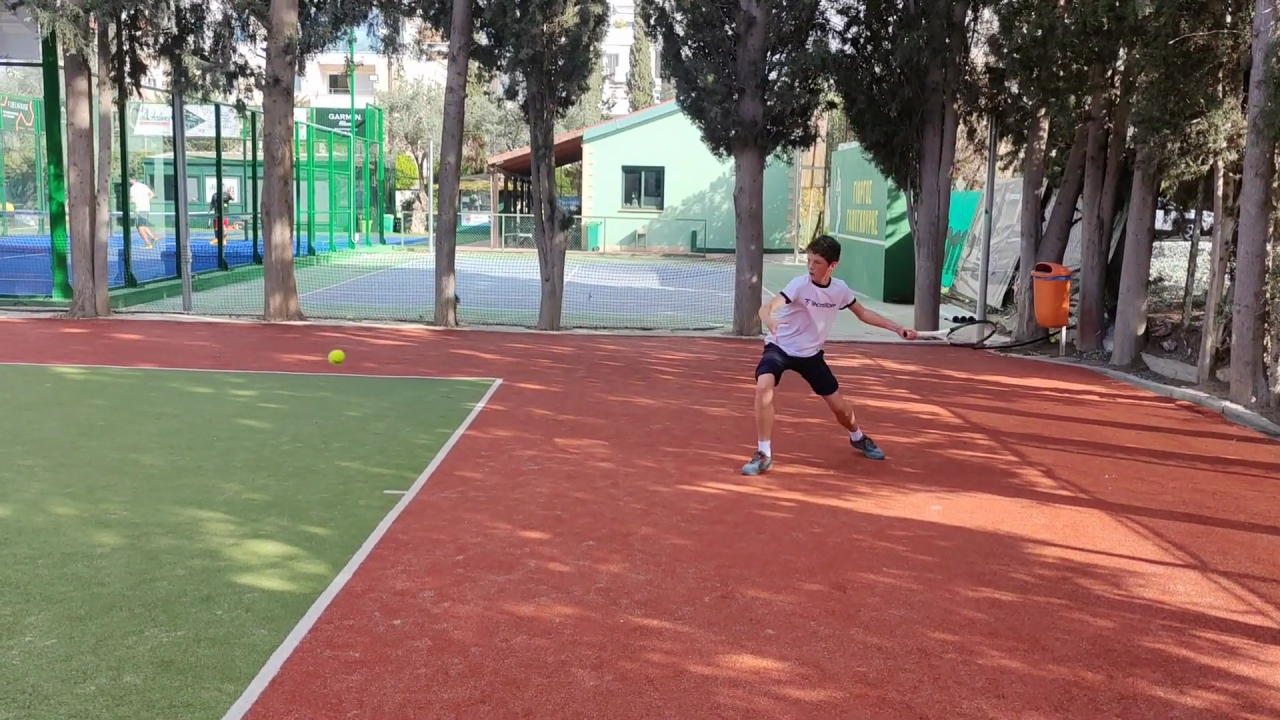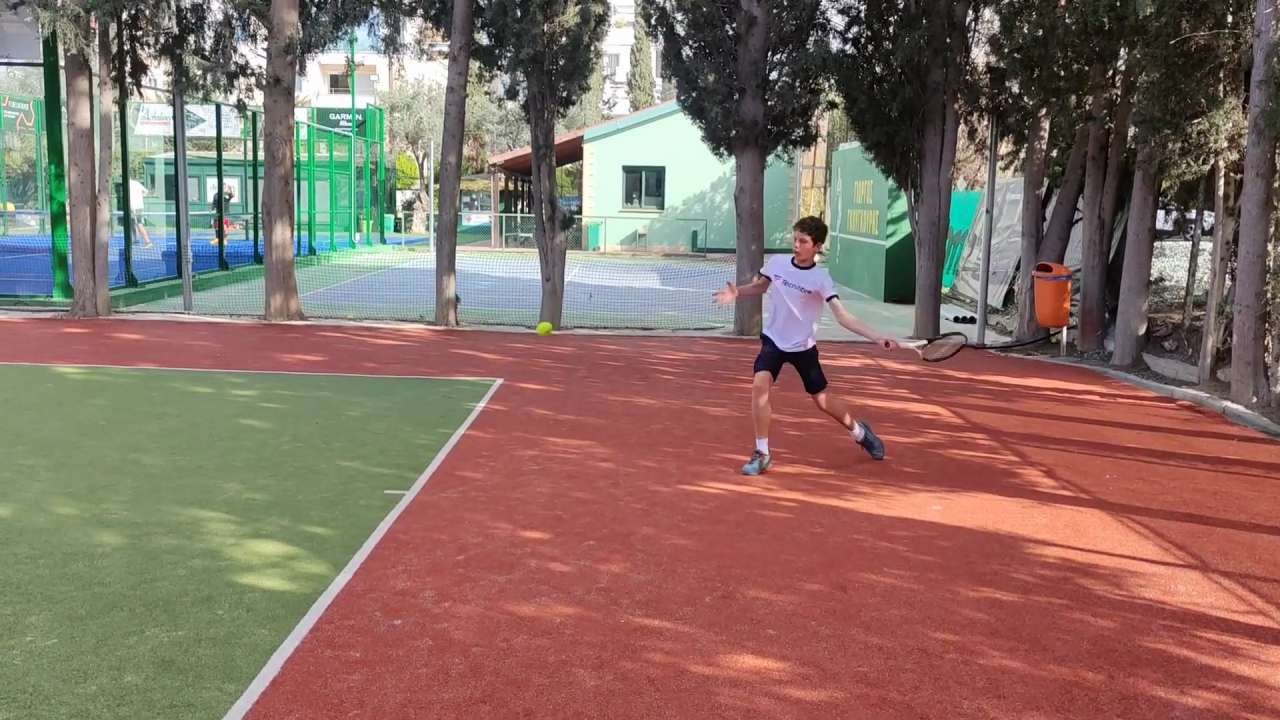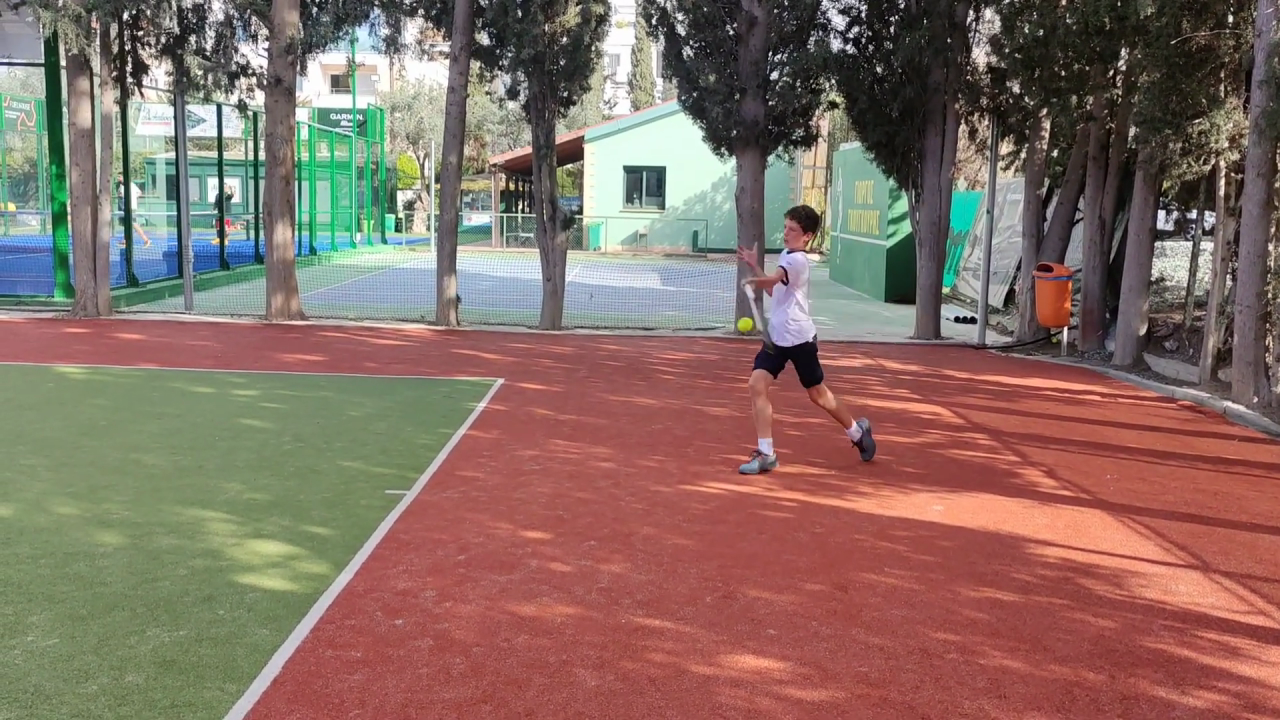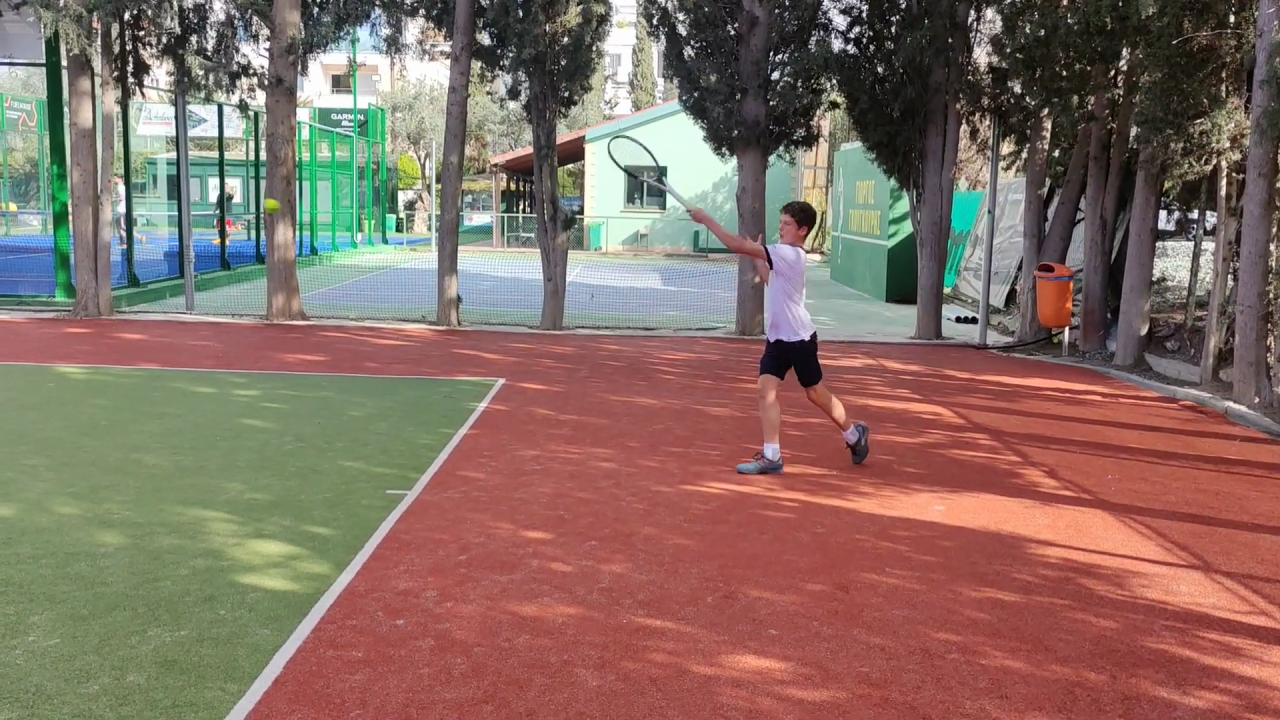
dt=0.1s
person 1, frame 1
left shoulder: (840, 289)
right shoulder: (797, 284)
left elbow: (864, 314)
right elbow: (768, 308)
left wrist: (899, 328)
right wrist: (772, 322)
left hip: (810, 354)
right hip: (779, 347)
left knee: (838, 404)
right knee: (763, 388)
left ankle: (858, 438)
right ankle: (763, 455)
person 1, frame 2
left shoulder: (821, 279)
right shoulder: (777, 262)
left elbow: (844, 318)
right elbow: (758, 287)
left wrist: (878, 337)
right wrist: (736, 292)
left hip: (803, 347)
right hip: (773, 341)
left knee: (824, 401)
right knee: (759, 387)
left ankle: (860, 432)
right ankle: (762, 453)
person 1, frame 3
left shoulder: (796, 261)
right shoulder: (786, 257)
left elbow: (770, 280)
right elbow: (774, 289)
right wrist: (753, 264)
left hip: (798, 341)
right hip: (776, 338)
left knee: (818, 395)
right knee: (757, 386)
left ankle: (857, 432)
right ankle: (765, 454)
person 1, frame 4
left shoulder: (788, 255)
right shoulder: (790, 256)
left elbow: (739, 245)
left wrist: (706, 219)
right wrist: (761, 263)
left hip: (798, 339)
right hip: (779, 337)
left knee: (816, 394)
right knee: (766, 390)
left ankle: (853, 434)
right ankle: (771, 456)
